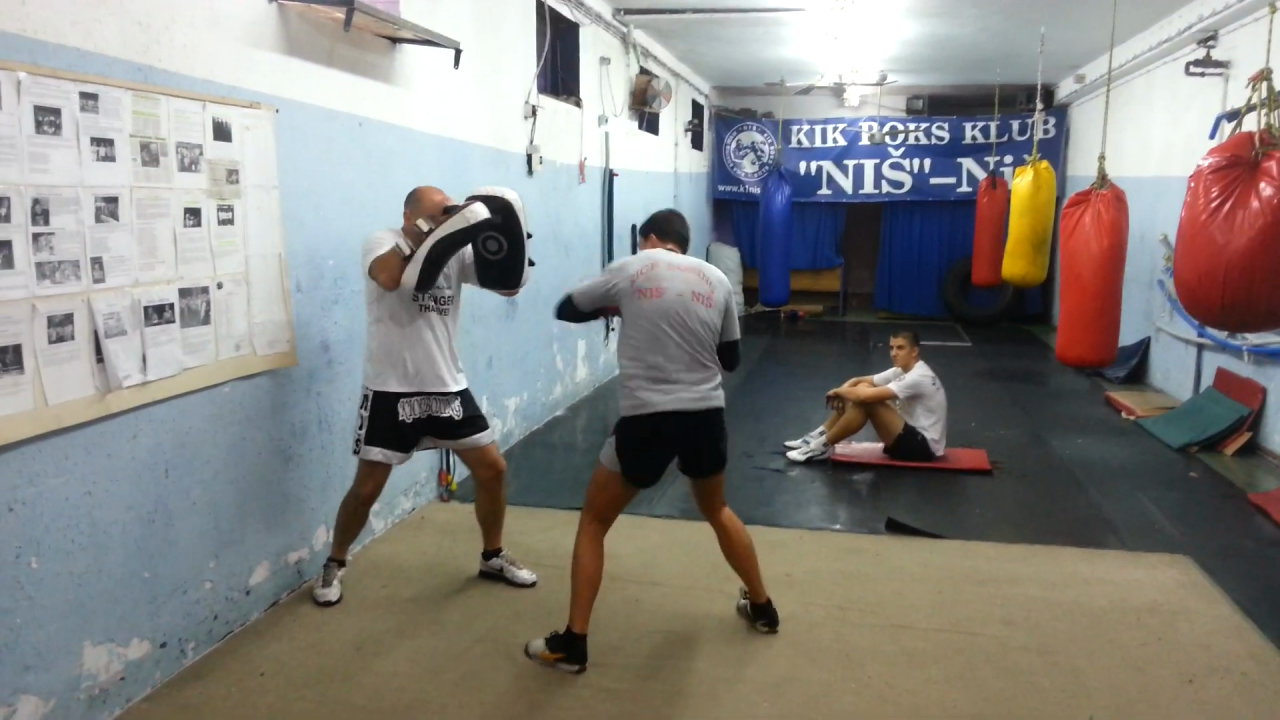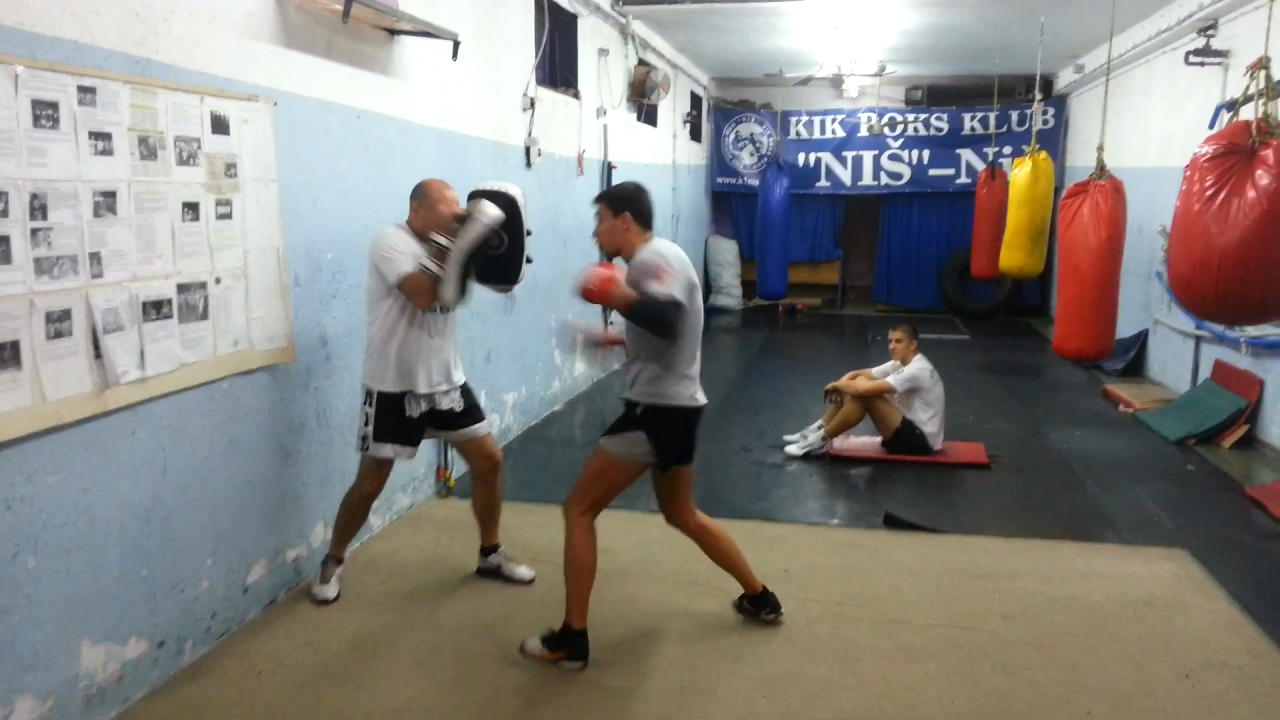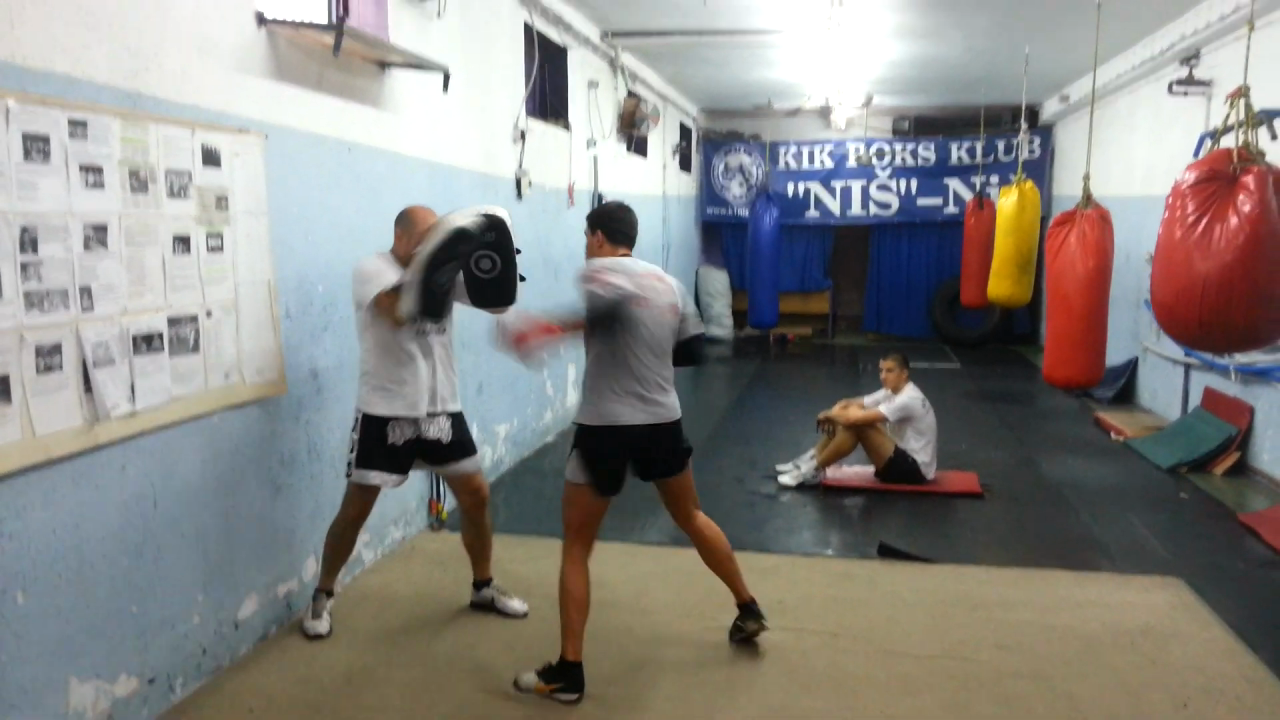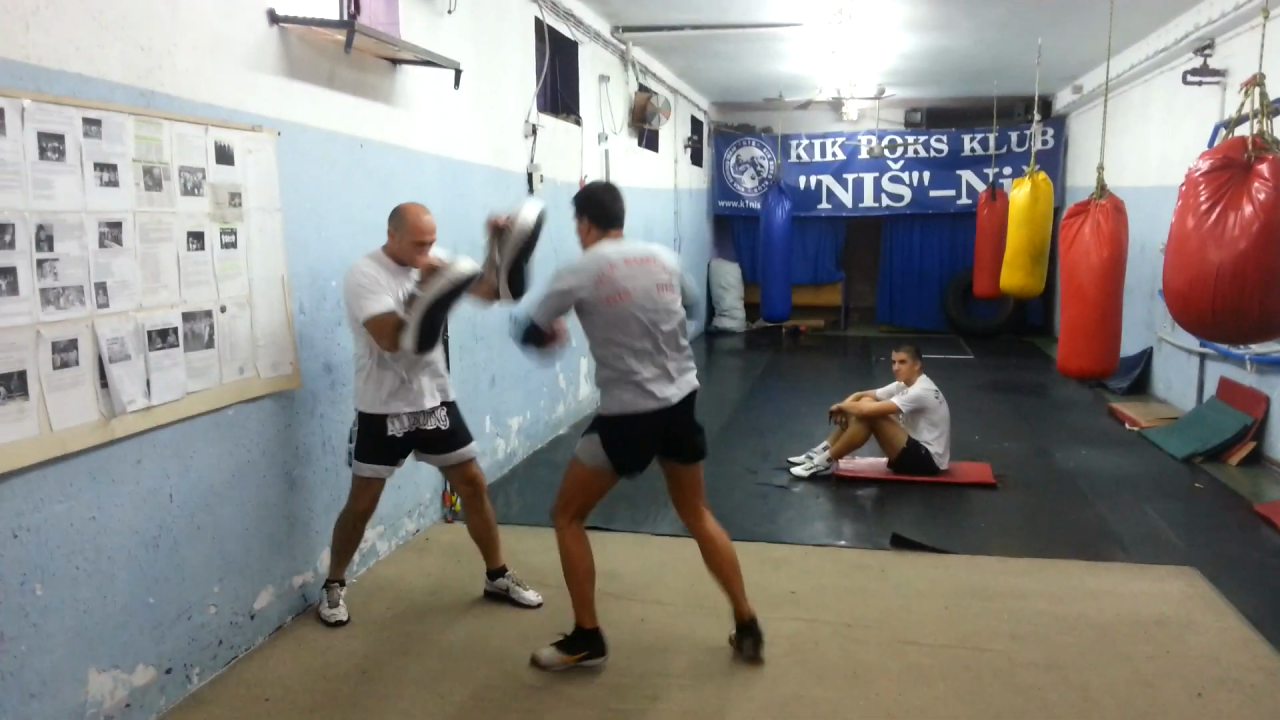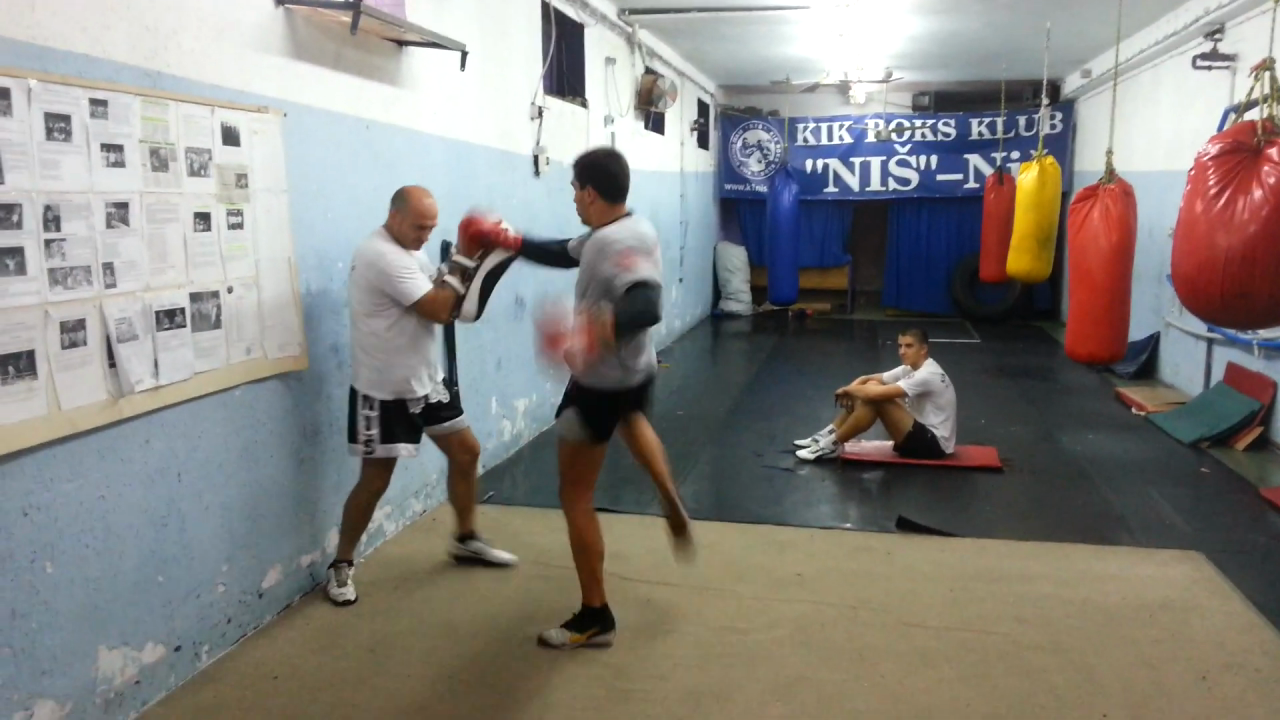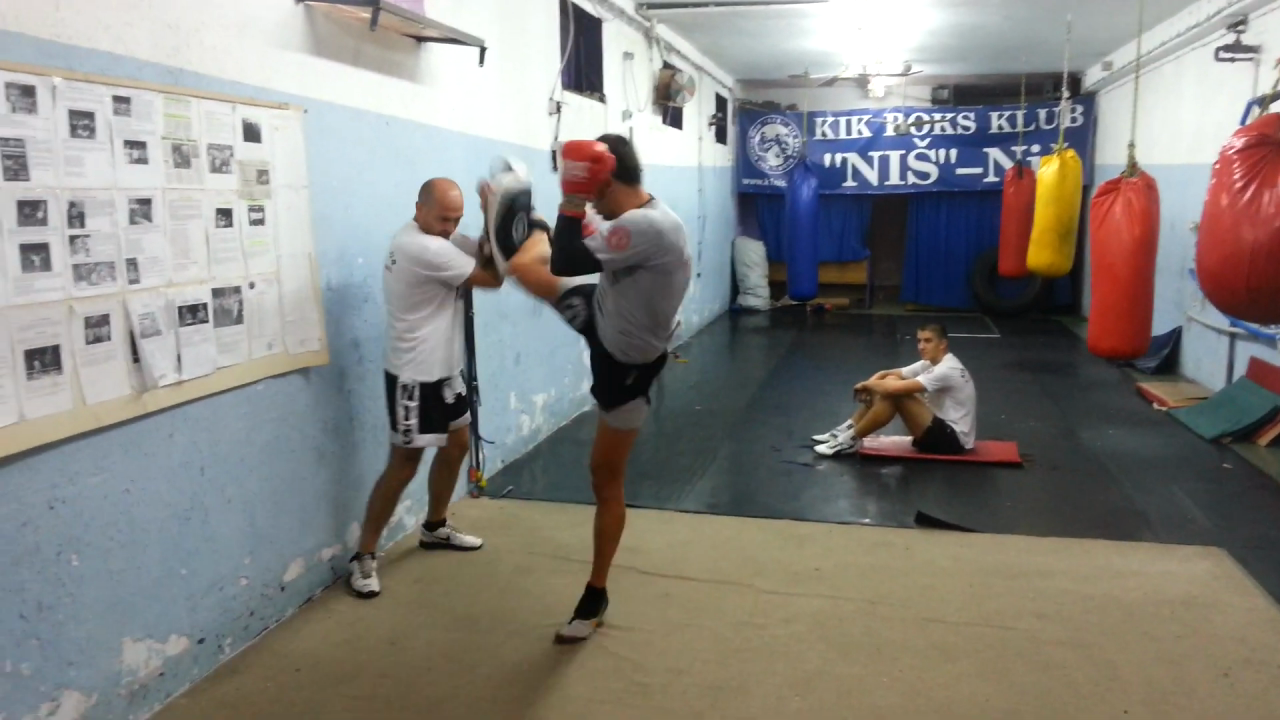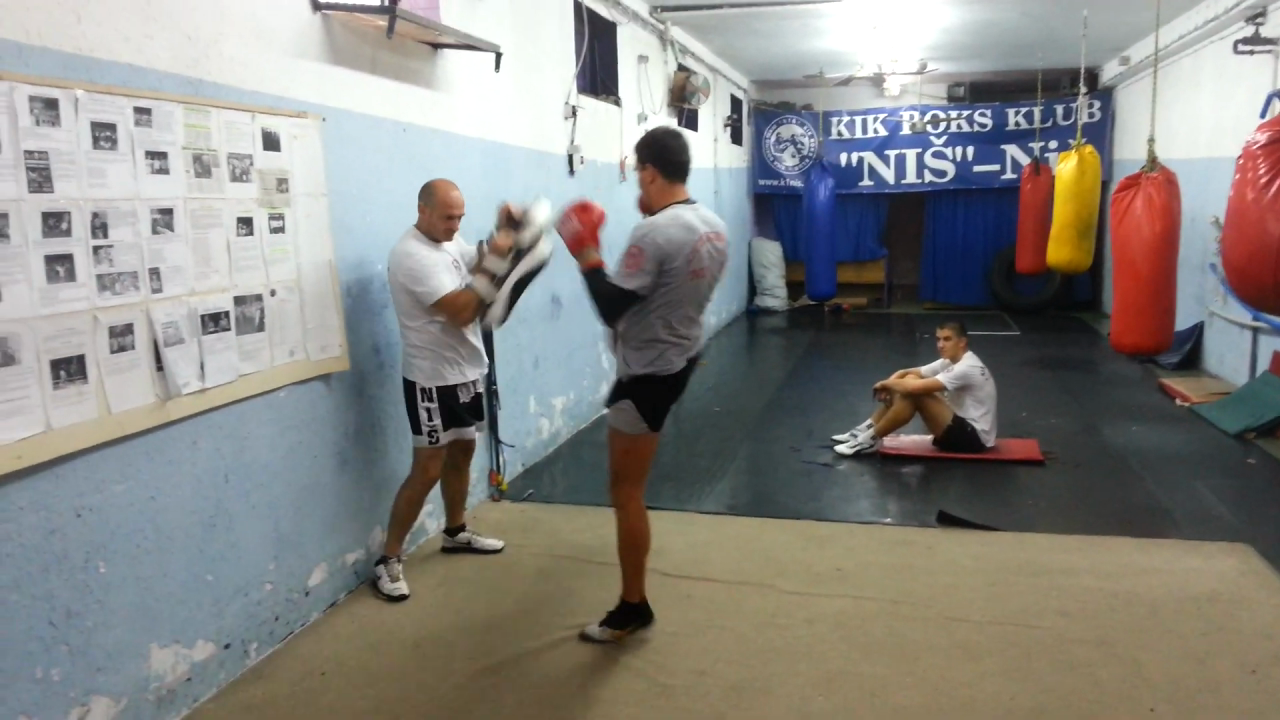
dt=0.2s
person 1, frame 1
left shoulder: (628, 268)
right shoulder: (718, 280)
left elbow: (568, 309)
right elbow: (730, 357)
left wrist: (613, 301)
left hip: (647, 419)
right hip: (705, 416)
left knee: (593, 523)
right knee: (716, 511)
left ankle: (572, 643)
right ankle: (761, 607)
person 1, frame 2
left shoulder: (658, 257)
right shoulder: (634, 265)
left elbow: (666, 321)
left wrist: (621, 297)
left hip: (661, 408)
right hip: (674, 406)
left knee: (579, 510)
right knee: (682, 515)
left ankle: (572, 639)
right ankle: (761, 598)
person 1, frame 3
left shoulder: (604, 271)
right shoulder: (669, 285)
left elbow: (613, 314)
right elbow: (687, 349)
left wrist: (561, 328)
left hip: (608, 430)
right hip: (663, 424)
left knee: (576, 549)
right knee: (691, 519)
left ankle: (566, 672)
right ankle: (749, 609)
person 1, frame 4
left shoulder: (576, 271)
right shoulder: (664, 257)
left elbow: (533, 336)
left wrist: (553, 331)
left hip: (625, 416)
right hip: (679, 403)
left knee: (567, 516)
right knee: (697, 517)
left ankle: (586, 637)
right ankle: (747, 627)
person 1, frame 5
left shoulder: (627, 242)
right shoulder: (620, 230)
left elbow: (644, 307)
right elbow: (567, 253)
left wrist: (598, 330)
right wrist: (509, 240)
left hip: (603, 386)
right hip: (636, 373)
left knee: (574, 495)
right knee: (633, 423)
left ankle: (596, 617)
right ankle: (671, 502)
person 1, frame 6
left shoulder: (653, 228)
right shoulder: (636, 220)
left elbow: (575, 260)
left wrist: (575, 199)
left hip: (629, 363)
right hip: (607, 325)
left knee: (606, 482)
right knee: (527, 268)
left ankle: (594, 597)
person 1, frame 7
left shoulder: (652, 233)
right shoulder: (715, 225)
left elbow: (612, 308)
left wrist: (584, 251)
left hip: (651, 371)
right hip: (685, 356)
left knee: (627, 492)
left ankle: (632, 610)
person 2, frame 1
left shoulder: (455, 250)
right shoulder: (382, 242)
right elbow: (390, 279)
right wrist: (423, 227)
left hip: (447, 387)
right hip: (391, 391)
left knee: (492, 470)
right knee: (367, 488)
left ankle: (493, 557)
right ankle: (334, 564)
person 2, frame 2
left shoulder: (448, 243)
right shoulder: (390, 242)
right elbow: (423, 296)
right wrist: (445, 238)
left hip: (446, 380)
right hip: (393, 386)
left knee: (489, 461)
right knee: (370, 484)
left ankle: (491, 554)
right ankle: (332, 561)
person 2, frame 3
right shoulder: (371, 270)
right elbow: (395, 313)
left hip: (440, 409)
right hip: (384, 413)
left knee: (475, 496)
right knee: (355, 512)
left ankle: (484, 587)
right ankle: (322, 596)
person 2, frame 4
left shoulder: (433, 259)
right shoulder: (364, 274)
left elbow: (491, 293)
right elbow: (389, 339)
left wrist: (499, 246)
right wrist: (424, 285)
left hip: (434, 401)
right hip: (381, 408)
left knee: (473, 485)
right knee: (361, 504)
left ankle: (499, 578)
right ankle: (334, 585)
person 2, frame 5
left shoulder: (400, 249)
right shoulder: (381, 257)
left elbow: (436, 294)
right elbow: (440, 310)
left hip: (424, 379)
right hip: (384, 390)
left knee: (466, 450)
right knee: (375, 480)
left ankle: (468, 539)
right ankle: (341, 565)
person 2, frame 6
left shoulder: (426, 237)
right shoulder: (424, 246)
left elbow: (468, 260)
right elbow: (490, 277)
left hip: (442, 369)
right hip: (416, 376)
left knee: (458, 444)
right knee: (402, 468)
left ankle: (435, 526)
right ankle: (363, 557)
person 2, frame 7
left shoulder: (448, 239)
right shoulder: (411, 254)
left elbow: (477, 269)
right elbow: (463, 308)
left wrist: (503, 232)
right wrist: (495, 259)
left hip: (464, 371)
right hip: (433, 380)
left knee: (462, 451)
right knee: (427, 470)
left ankle: (456, 532)
right ankle: (388, 561)
